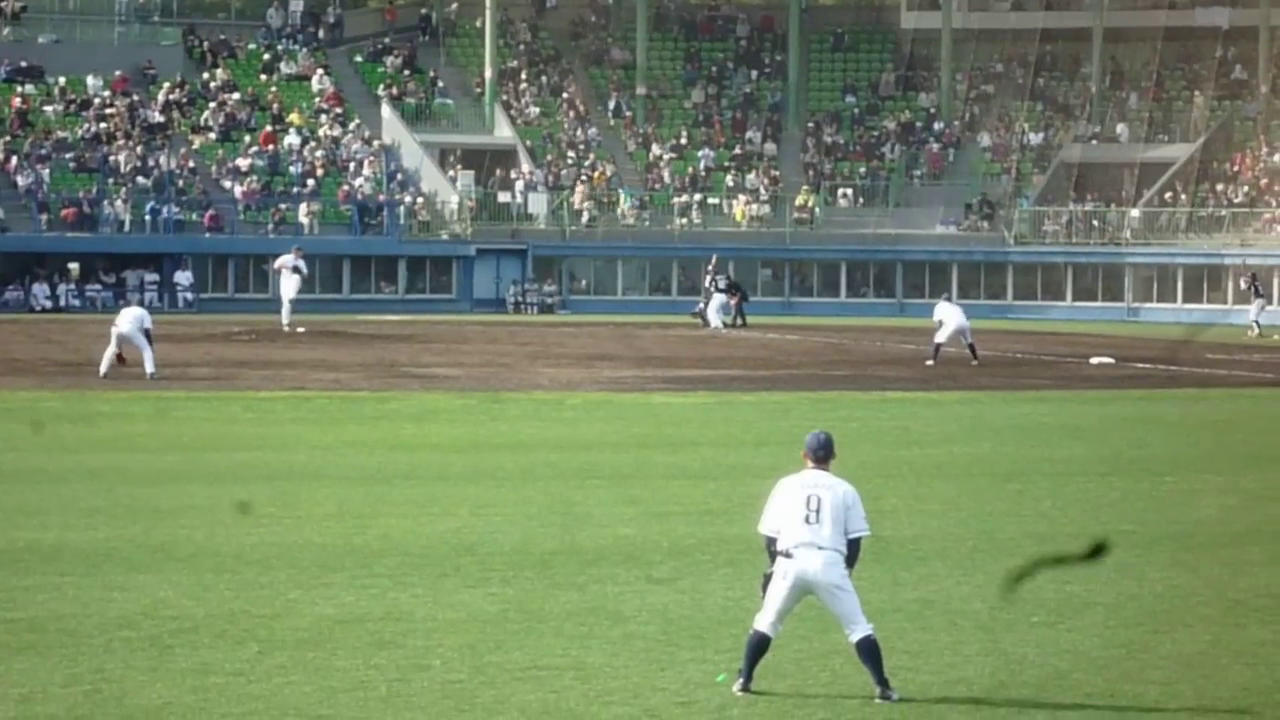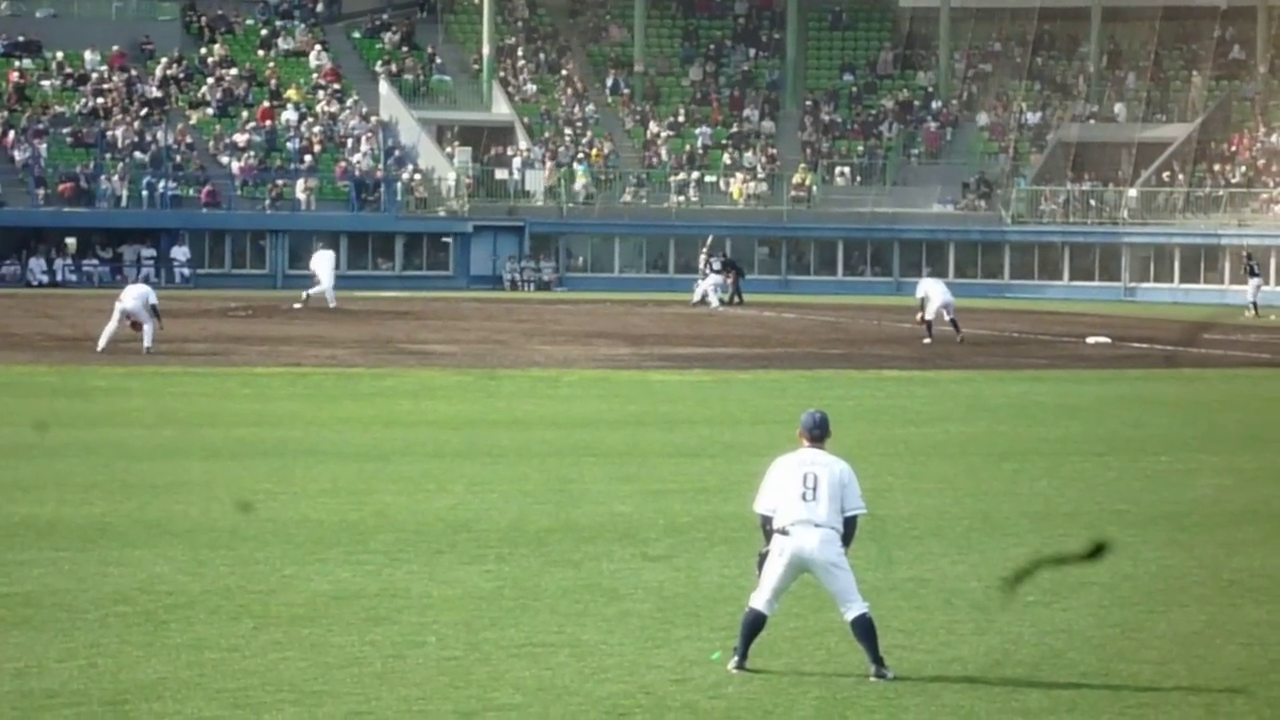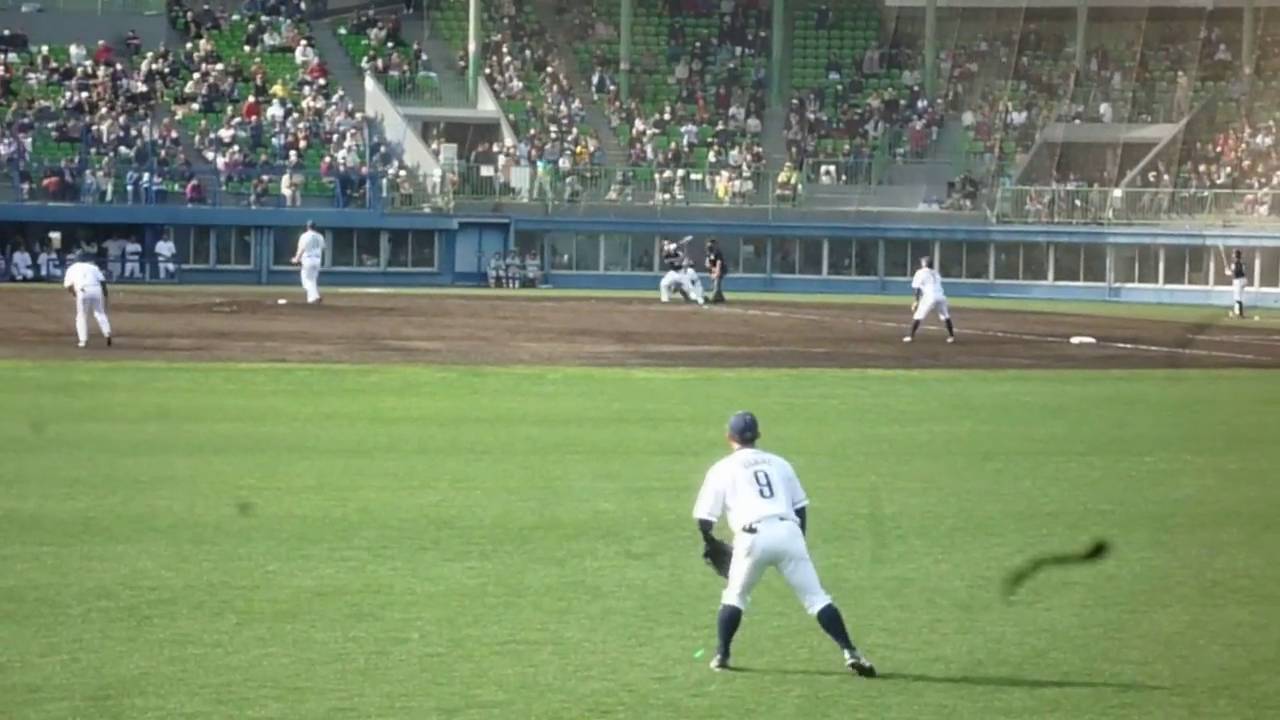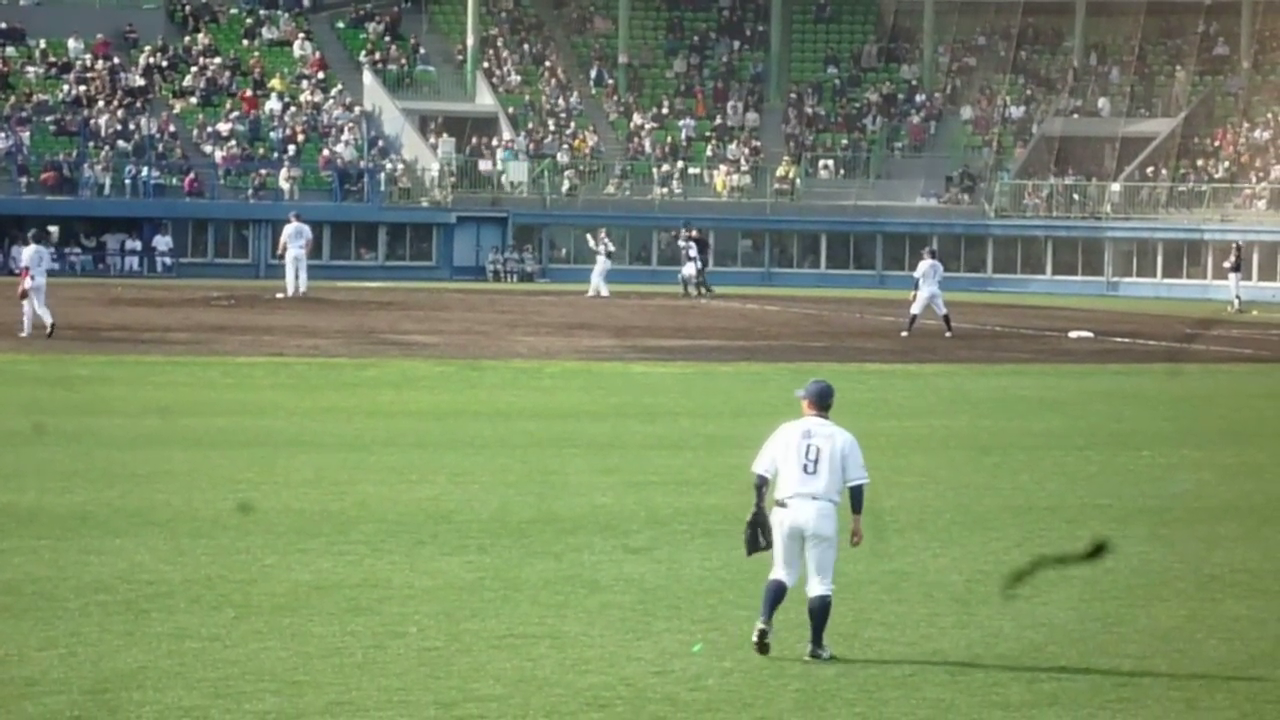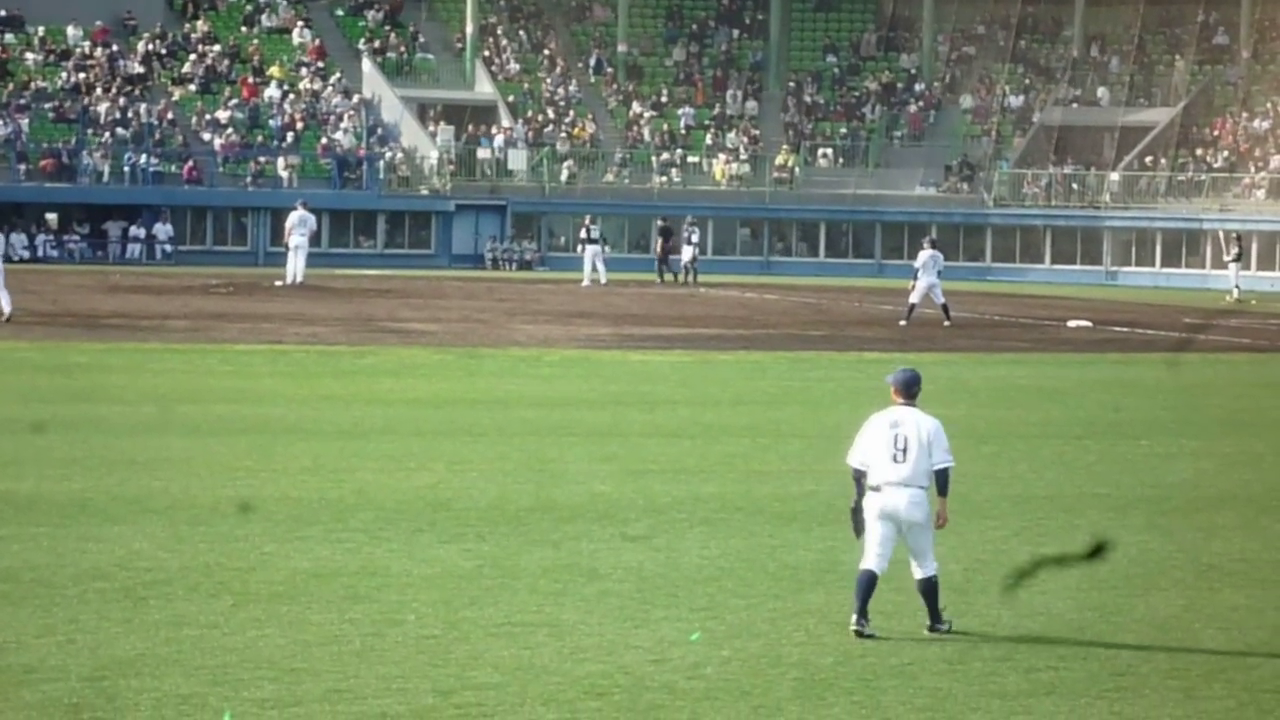
dt=1s
person 1, frame 1
left shoulder: (786, 485)
right shoulder: (845, 489)
left elbow: (770, 535)
right elbow: (855, 539)
left wrist: (775, 566)
right wrist: (846, 570)
left hip: (791, 563)
right hip: (829, 565)
left knee: (766, 623)
right knee: (858, 627)
left ankle: (744, 680)
right ankle: (882, 687)
person 1, frame 2
left shoulder: (782, 463)
right shoulder: (840, 467)
left elbow: (765, 514)
right elbow: (851, 517)
left wrist: (770, 545)
right wrist: (842, 547)
left hip: (787, 541)
right hip: (825, 542)
left knee: (762, 600)
right knee: (853, 605)
left ankle: (739, 658)
right ankle: (877, 665)
person 1, frame 3
left shoulder: (722, 468)
right shoulder: (779, 463)
left elbow: (704, 518)
right elbow: (800, 507)
left wrist: (710, 542)
right wrist: (798, 541)
left hip: (753, 537)
right hip: (789, 534)
left knee: (734, 597)
right knee: (816, 598)
left ankle: (721, 656)
right ankle: (850, 652)
person 1, frame 4
left shoulder: (785, 431)
right shoulder: (843, 438)
left elbow: (762, 474)
right elbow: (856, 484)
left wrist: (759, 506)
right wrist: (856, 521)
left hip: (787, 511)
right hip: (822, 513)
left knee: (783, 572)
right knee: (820, 582)
left ankle: (765, 621)
right ankle: (816, 645)
person 1, frame 5
left shoulder: (875, 421)
right shoulder: (929, 423)
left elbow: (858, 466)
right elbow: (941, 468)
left wrist: (859, 498)
right wrist: (942, 505)
left hip: (878, 498)
right hip: (912, 499)
left knee: (873, 560)
right knee: (924, 563)
left ankle: (860, 616)
right ankle: (935, 620)
